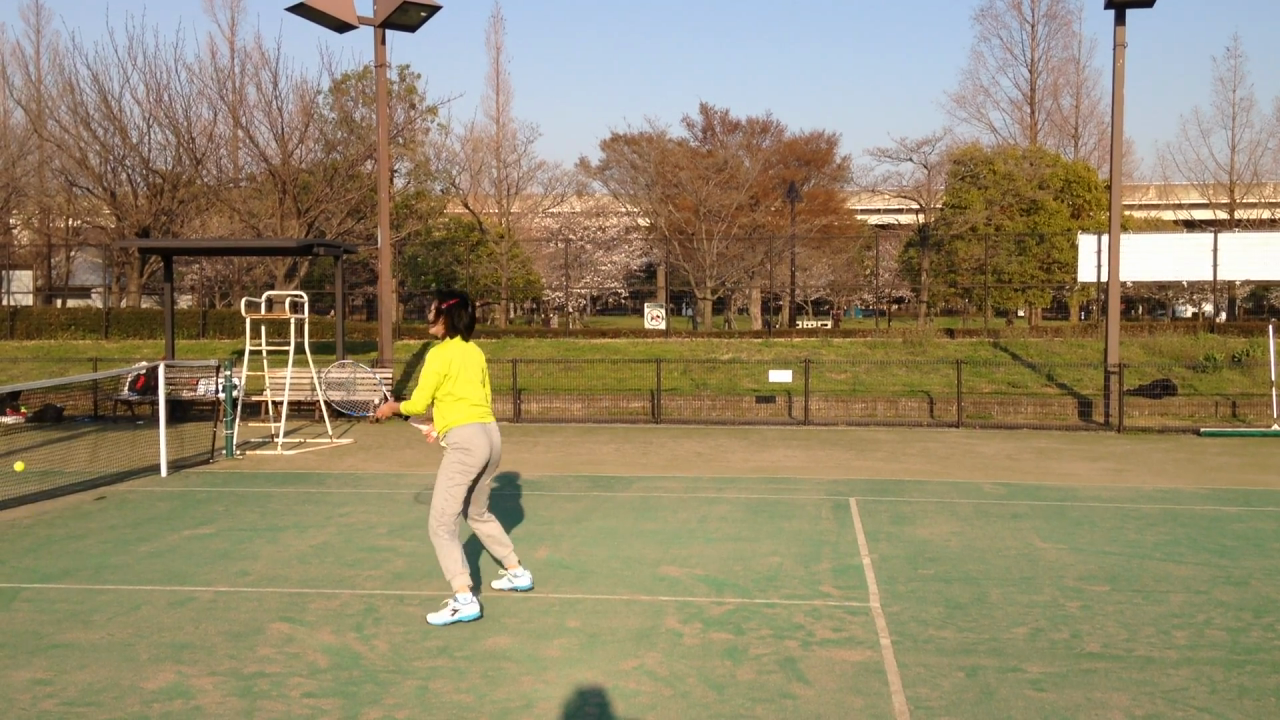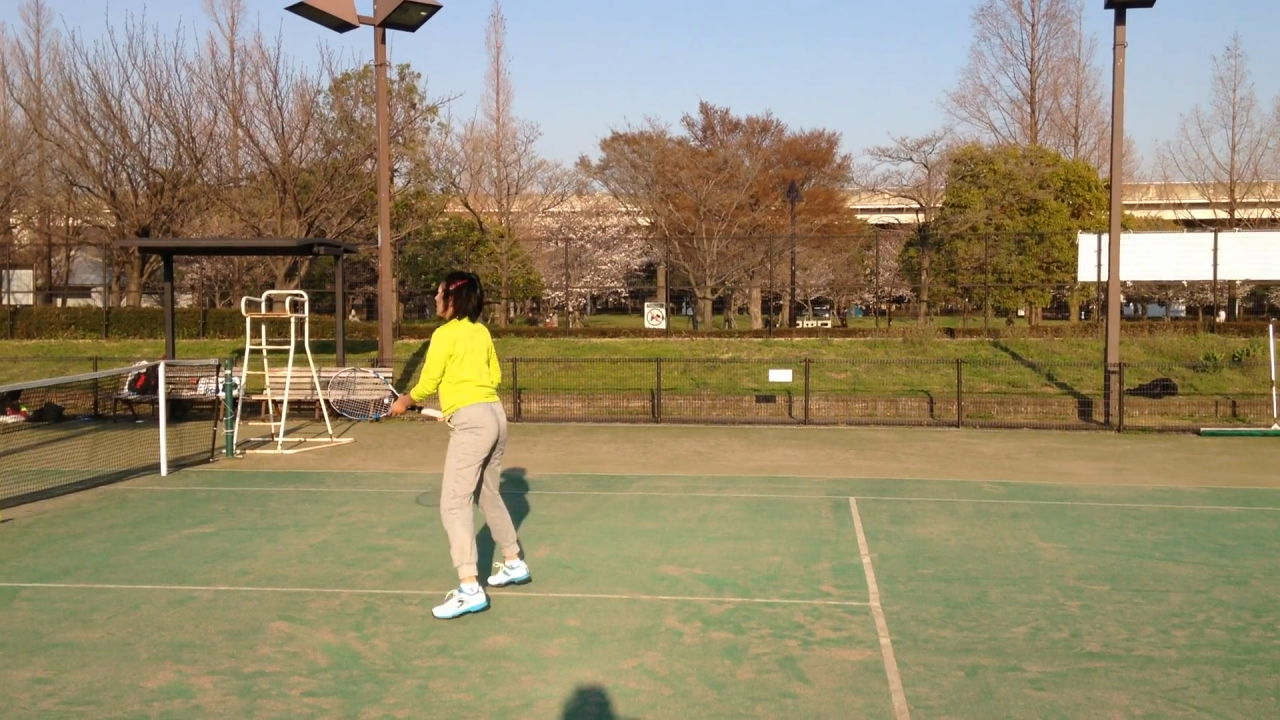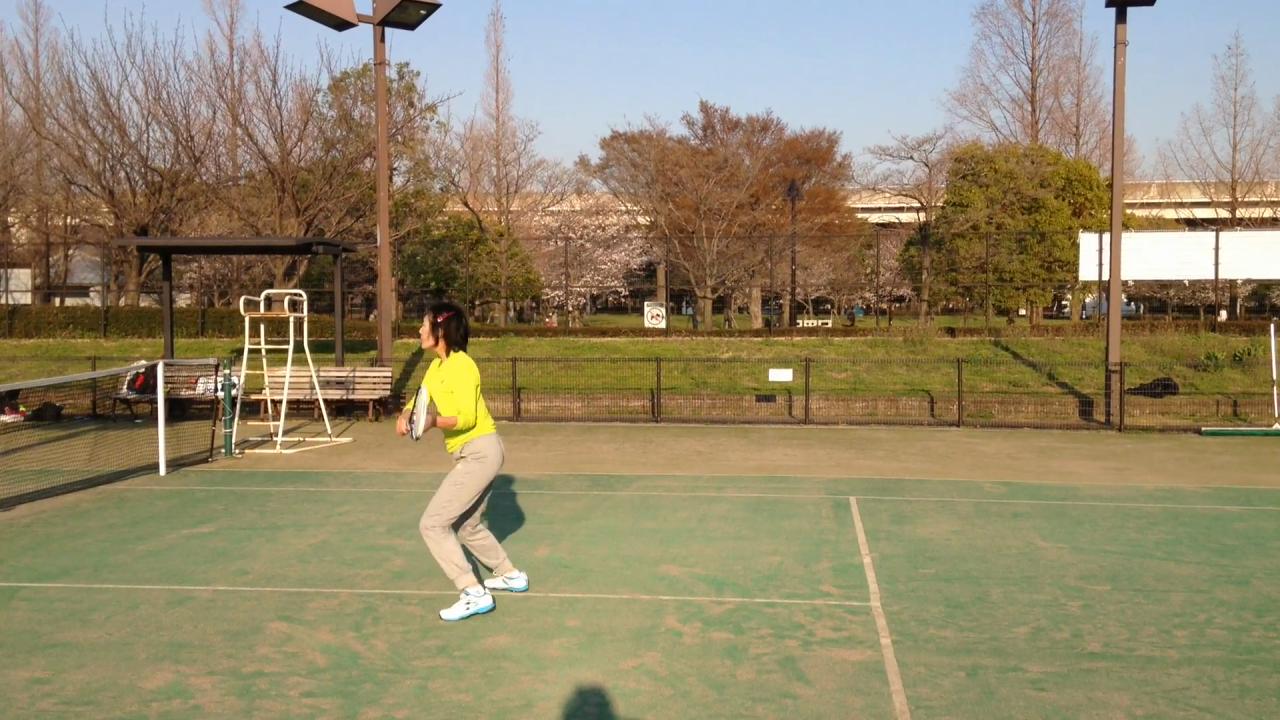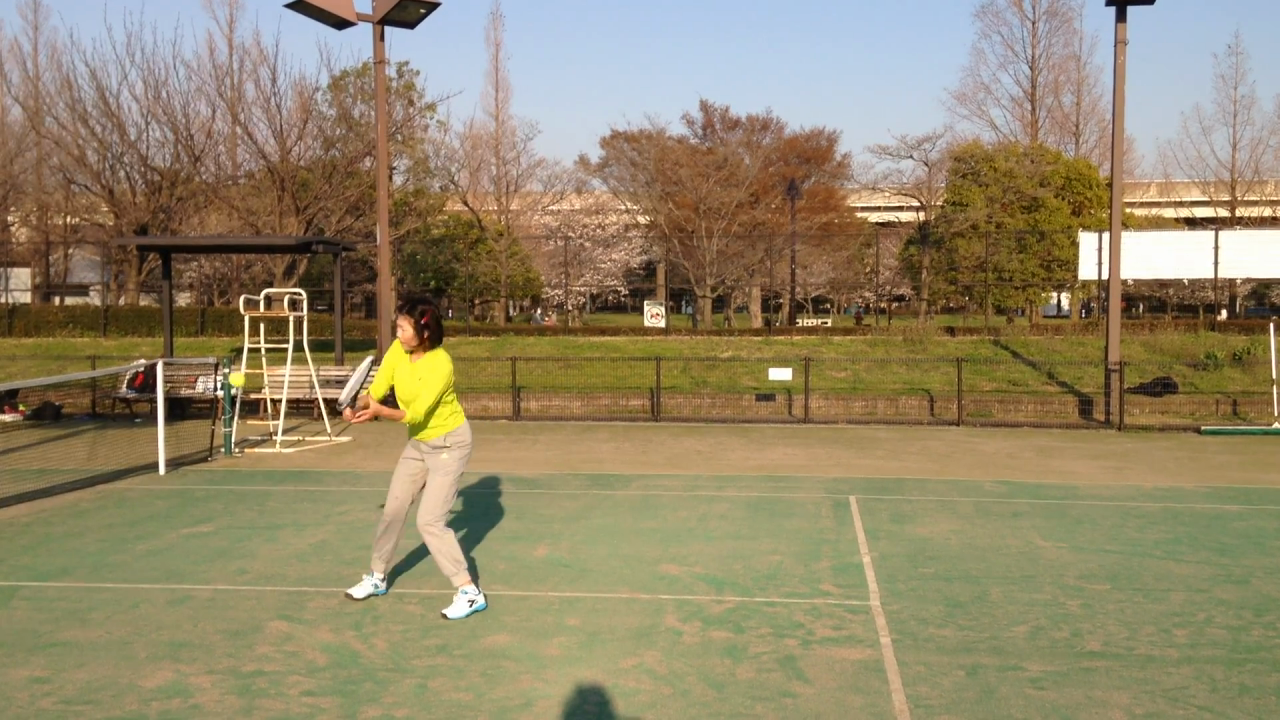
dt=0.4s
person 1, frame 1
left shoulder: (439, 354)
right shoulder: (475, 352)
left elbow: (418, 404)
left wrist: (392, 408)
right wrist: (444, 424)
left hip: (465, 443)
right hip: (489, 435)
left knee: (440, 524)
right knee: (477, 513)
left ankle: (464, 600)
right ankle: (517, 571)
person 1, frame 2
left shoulder: (444, 335)
right shoulder: (481, 332)
left elbow: (427, 386)
left wrist: (403, 402)
left hip: (471, 424)
right hip: (494, 416)
left knee: (454, 507)
right knee: (489, 495)
left ankle: (469, 589)
right ankle: (514, 563)
person 1, frame 3
left shoulder: (464, 367)
right shoulder: (435, 366)
left elbow: (468, 420)
left wrist: (435, 421)
right wrist: (405, 417)
left hip: (479, 454)
right hip: (468, 455)
left knee: (432, 524)
right knee: (466, 525)
left ankle: (473, 593)
right ankle: (510, 574)
person 1, frame 4
left shoulder: (440, 365)
right shoulder: (398, 349)
left elbow: (415, 415)
right elbow: (378, 386)
left wrist: (383, 411)
right wrist: (364, 405)
left hip: (449, 444)
right hip: (418, 442)
left knee: (429, 521)
right knee: (392, 511)
left ankle: (469, 593)
right ankle: (376, 577)
